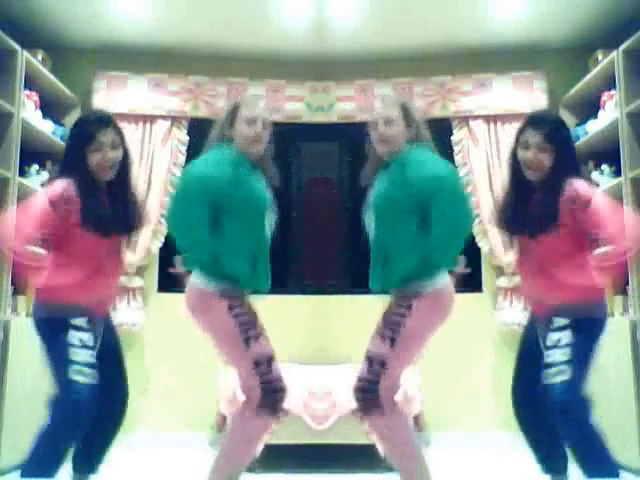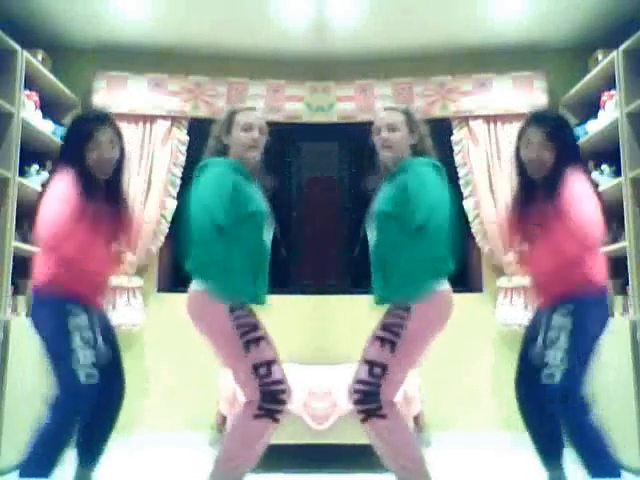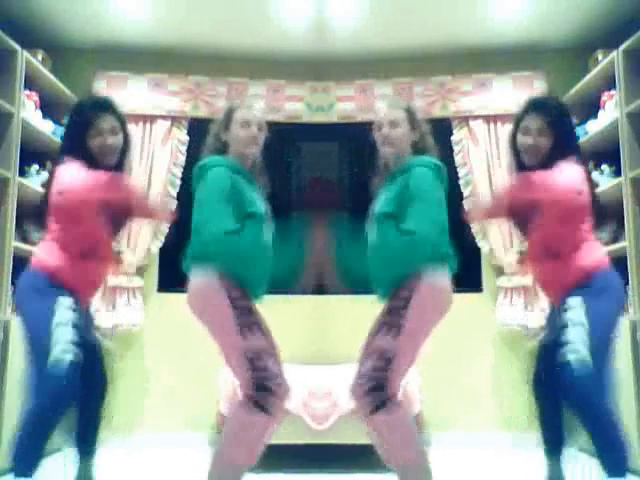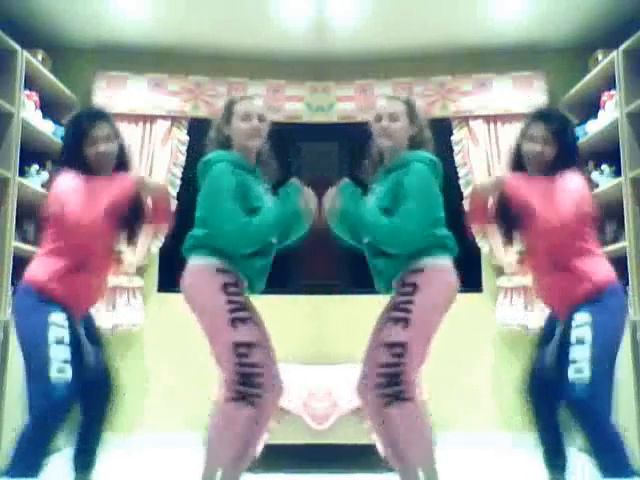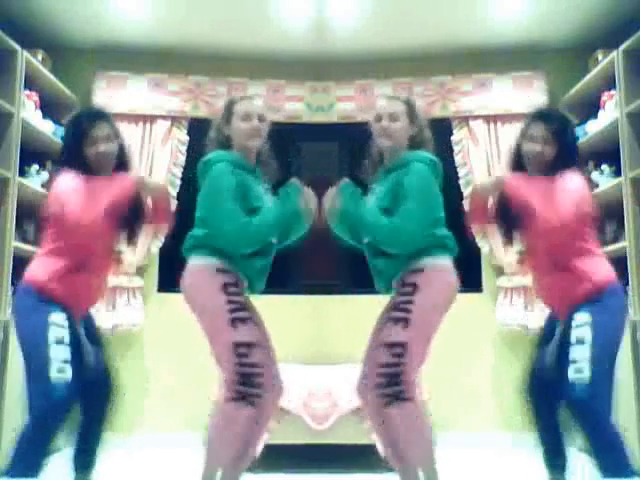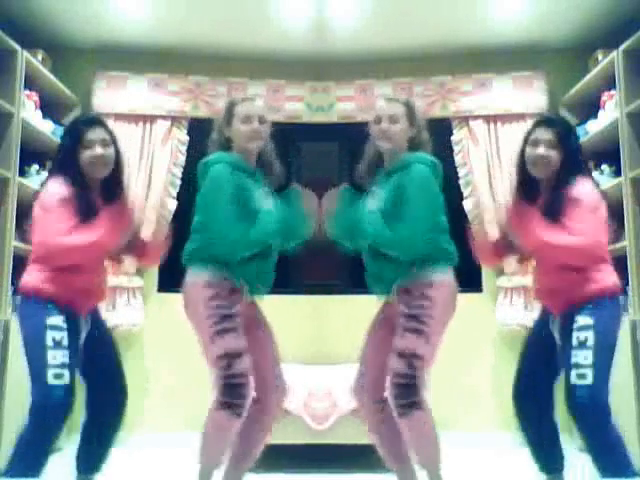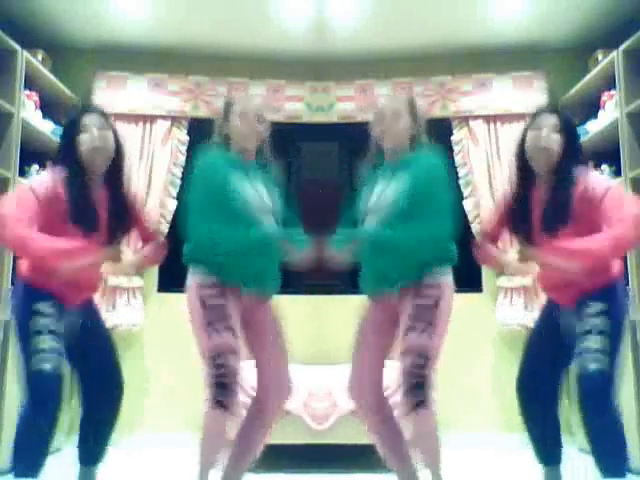
dt=0.1s
person 1, frame 1
left shoulder: (416, 163)
right shoulder: (384, 175)
left elbow: (448, 187)
left wrist: (438, 257)
left hip: (422, 293)
right hip: (407, 293)
left knee: (370, 391)
right knee: (373, 392)
person 1, frame 2
left shoulder: (418, 176)
right shoulder: (391, 183)
left elbow: (437, 222)
left wrist: (412, 286)
left hip: (421, 300)
right hip: (405, 301)
left knee: (369, 395)
right knee: (372, 396)
person 1, frame 3
left shoulder: (421, 178)
right shoulder: (390, 182)
left elbow: (421, 241)
left wrist: (363, 258)
left hip: (423, 287)
right hip: (402, 292)
left knee: (377, 389)
right knee: (365, 391)
person 1, frame 4
left shoulder: (415, 171)
right shoulder: (382, 175)
left elbow: (402, 234)
right elbow: (365, 234)
left wrist: (349, 207)
right wrist: (339, 211)
left hip: (427, 276)
right hip: (406, 282)
left knee: (395, 379)
right knee: (371, 385)
person 1, frame 5
left shoulder: (417, 172)
right shoulder: (381, 176)
left elbow: (403, 235)
right elbow: (365, 233)
left wrist: (350, 209)
right wrist: (339, 209)
left hip: (428, 276)
right hip: (404, 284)
left knee: (394, 380)
right knee: (370, 387)
person 1, frame 6
left shoulder: (418, 174)
right shoulder: (377, 178)
left elbow: (409, 240)
right elbow: (365, 237)
left wrist: (351, 217)
right wrist: (337, 217)
left hip: (427, 286)
right hip: (400, 290)
left knee: (405, 386)
right knee: (366, 389)
person 1, frame 7
left shoulder: (428, 165)
right shoulder: (370, 175)
left elbow: (438, 229)
right elbow: (359, 228)
left wrist: (372, 240)
right wrist: (344, 245)
left hip: (426, 283)
right hip: (382, 290)
left knee: (416, 384)
right knee: (362, 388)
person 2, frame 1
left shoulder: (255, 175)
right shoulder: (223, 163)
right elbow: (193, 184)
right wrist: (201, 256)
left hip: (232, 294)
right hip: (217, 293)
left knee: (266, 392)
right knee: (269, 392)
person 2, frame 2
left shoulder: (248, 183)
right shoulder: (221, 176)
right elbow: (202, 221)
right wrist: (225, 286)
left hip: (234, 302)
right hip: (217, 301)
left knee: (267, 396)
right knee: (270, 395)
person 2, frame 3
left shoulder: (249, 183)
right shoulder: (219, 178)
right elbow: (217, 240)
right wrist: (275, 259)
left hip: (236, 292)
right hip: (216, 287)
left knee: (273, 391)
right knee: (263, 389)
person 2, frame 4
left shoulder: (256, 176)
right shoulder: (223, 172)
left elbow: (275, 234)
right elbow: (237, 235)
left wrist: (301, 211)
right wrist: (289, 207)
left hip: (233, 282)
right hip: (212, 276)
left knee: (268, 385)
right knee: (245, 380)
person 2, frame 5
left shoulder: (257, 175)
right shoulder: (222, 172)
left elbow: (275, 234)
right elbow: (236, 235)
left wrist: (300, 209)
right wrist: (288, 208)
left hip: (236, 284)
right hip: (211, 276)
left knee: (269, 388)
right knee: (245, 380)
person 2, frame 6
left shoulder: (262, 177)
right shoulder: (221, 175)
left elbow: (276, 238)
right elbow: (231, 240)
left wrist: (301, 217)
right wrist: (288, 216)
left hip: (239, 291)
right hip: (211, 285)
left knee: (272, 389)
right knee: (235, 386)
person 2, frame 7
left shoulder: (269, 175)
right shoulder: (211, 165)
left elbow: (281, 229)
right elbow: (200, 229)
left wrist: (296, 246)
right wrist: (263, 241)
left hip: (258, 289)
right hip: (213, 282)
left knee: (278, 387)
right knee: (223, 383)
person 3, frame 1
left shoulder: (118, 198)
right shoulder: (64, 193)
right wrist: (53, 285)
left hip: (95, 312)
right hip: (62, 310)
left knee: (113, 398)
right knee: (77, 401)
person 3, frame 2
left shoulder: (110, 193)
right shoulder: (67, 184)
left elbow: (122, 231)
right elbow: (54, 233)
left hip: (89, 304)
right hip: (60, 301)
left knee: (111, 392)
right knee: (78, 396)
person 3, frame 3
left shoulder: (112, 179)
right shoulder: (72, 171)
left elbow: (151, 209)
right elbow: (81, 192)
left wrist: (147, 204)
right wrist: (122, 190)
left hip: (75, 294)
right hip: (47, 287)
left knee: (93, 381)
right knee: (57, 382)
person 3, frame 4
left shoulder: (108, 187)
right shoulder: (70, 183)
left elbow: (161, 218)
right elbow: (85, 218)
left wrist: (154, 194)
right wrist: (130, 184)
left hip: (75, 308)
right hip: (43, 301)
left knee: (98, 391)
right knee: (54, 397)
person 3, frame 5
left shoulder: (114, 189)
right shoulder: (69, 182)
left elbow: (160, 218)
right elbow: (84, 216)
left wrist: (156, 193)
right wrist: (130, 183)
left hip: (78, 307)
right hip: (42, 301)
left knee: (97, 390)
right knee: (56, 396)
person 3, frame 6
left shoulder: (111, 200)
right shoulder: (58, 192)
left elbow: (147, 255)
right elbow: (50, 248)
left wrist: (157, 239)
right wrist: (112, 229)
left hip: (84, 311)
right hip: (46, 304)
left knee: (111, 397)
right knee: (54, 400)
person 3, frame 7
left shoulder: (117, 197)
right shoulder: (53, 183)
left elbow: (155, 243)
left wrist: (129, 263)
right wrist: (68, 255)
left hip: (80, 304)
right hip: (41, 299)
left knee: (108, 390)
right knee: (45, 394)
person 4, frame 1
left shoulder: (575, 193)
right shoulder: (521, 198)
left wrist: (589, 289)
left hip: (577, 310)
right hip: (544, 311)
left knee: (563, 401)
right knee: (526, 398)
person 4, frame 2
left shoulder: (572, 183)
right shoulder: (529, 192)
left elbow: (585, 233)
right elbow: (517, 235)
left wrist: (533, 259)
left hip: (578, 301)
right hip: (551, 303)
left knee: (561, 396)
right knee: (529, 391)
person 4, frame 3
left shoulder: (567, 171)
right shoulder: (527, 181)
left elbow: (559, 192)
right elbow: (486, 210)
left wrist: (514, 192)
right wrist: (493, 204)
left hip: (592, 288)
right hip: (564, 294)
left knee: (582, 382)
right knee: (547, 381)
person 4, frame 4
left shoulder: (569, 183)
right shoulder: (529, 187)
left elbow: (554, 216)
right elbow: (479, 218)
left wrist: (508, 184)
right wrist: (484, 194)
left hip: (596, 301)
right hip: (564, 308)
left knee: (585, 396)
right knee: (542, 391)
person 4, frame 5
left shoulder: (569, 182)
right shoulder: (525, 189)
left elbow: (554, 214)
right elbow: (481, 218)
left wrist: (508, 183)
right wrist: (481, 195)
left hip: (597, 301)
right hip: (561, 306)
left knee: (583, 396)
right knee: (542, 390)
person 4, frame 6
left shoulder: (581, 191)
right shoulder: (528, 200)
left elbow: (589, 248)
right elbow: (493, 256)
left wrist: (527, 229)
right wrist: (480, 234)
left hip: (593, 305)
right hip: (555, 310)
left knee: (586, 401)
right knee: (528, 396)
person 4, frame 7
left shoulder: (585, 184)
right shoulder: (521, 196)
right elbow: (484, 242)
left wrist: (568, 254)
right wrist: (511, 265)
left hip: (598, 298)
right hip: (559, 303)
left knee: (594, 395)
right knee: (531, 389)
